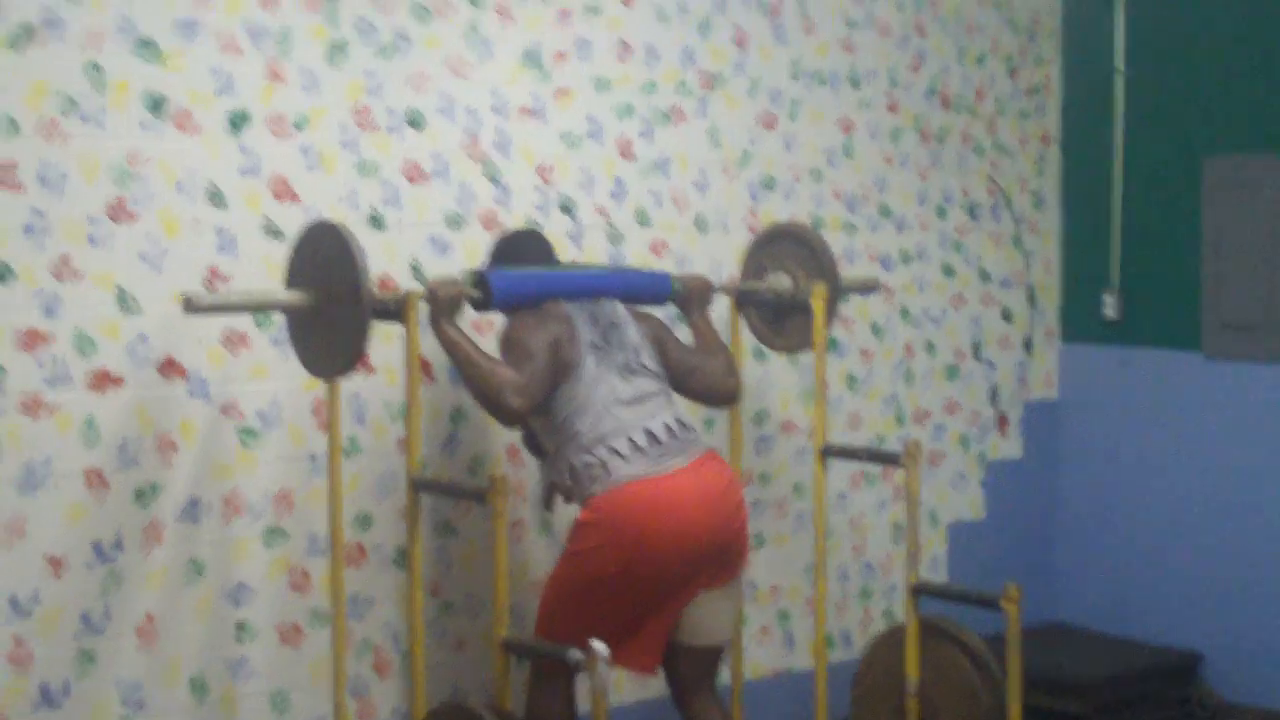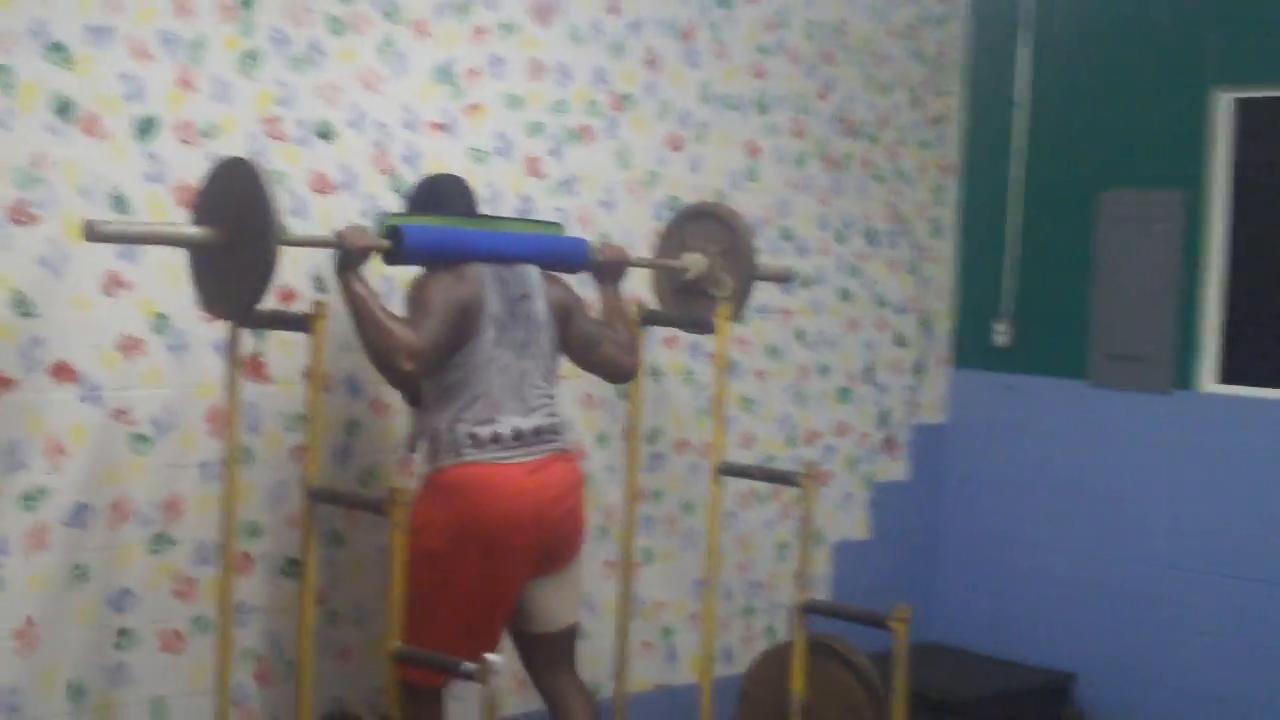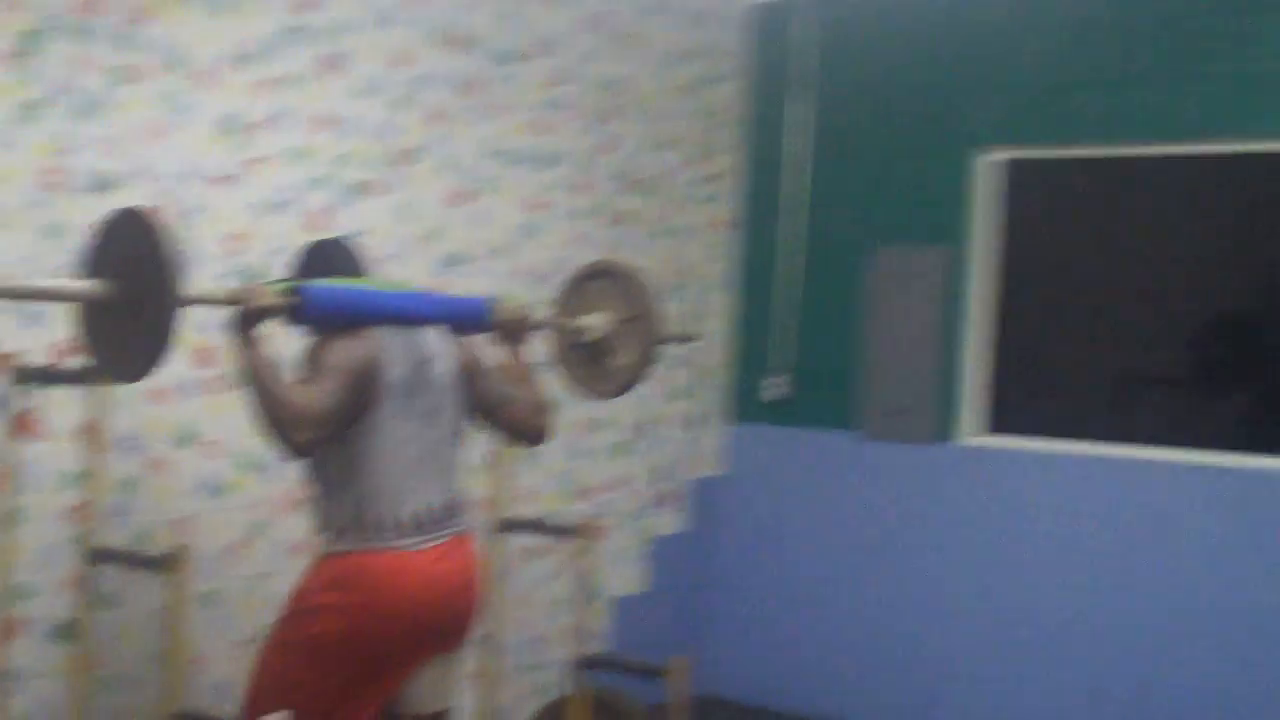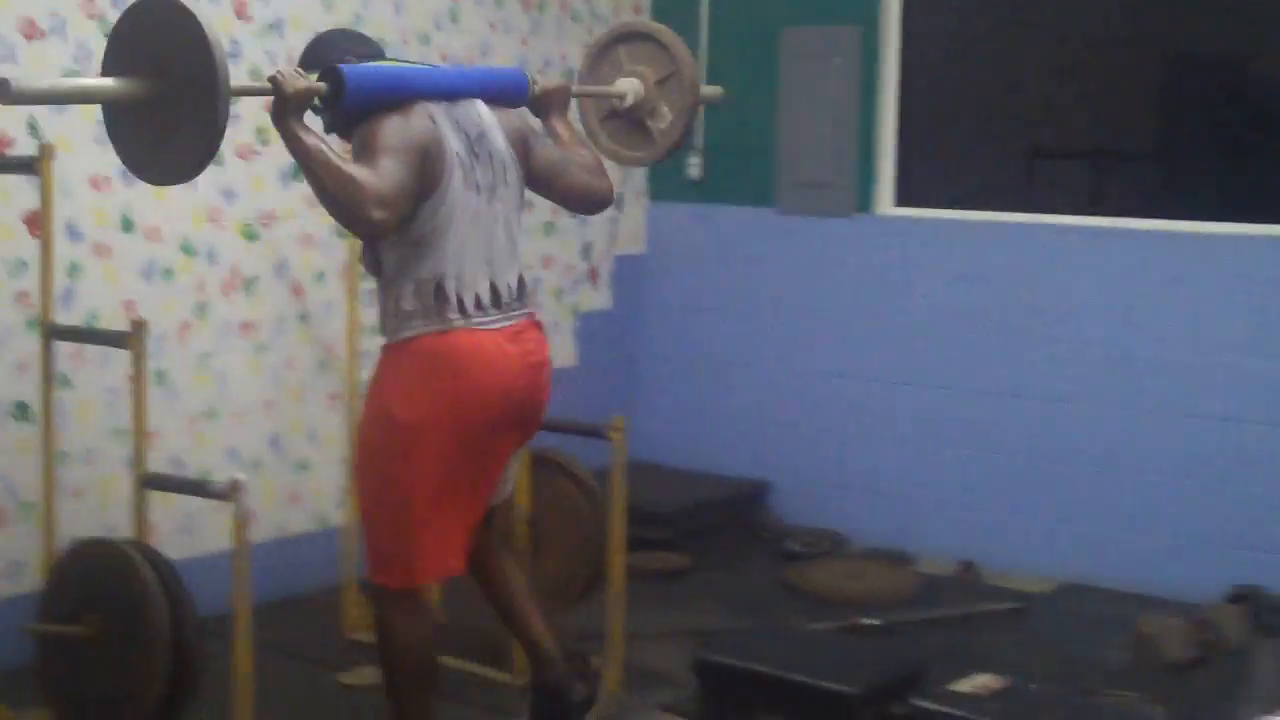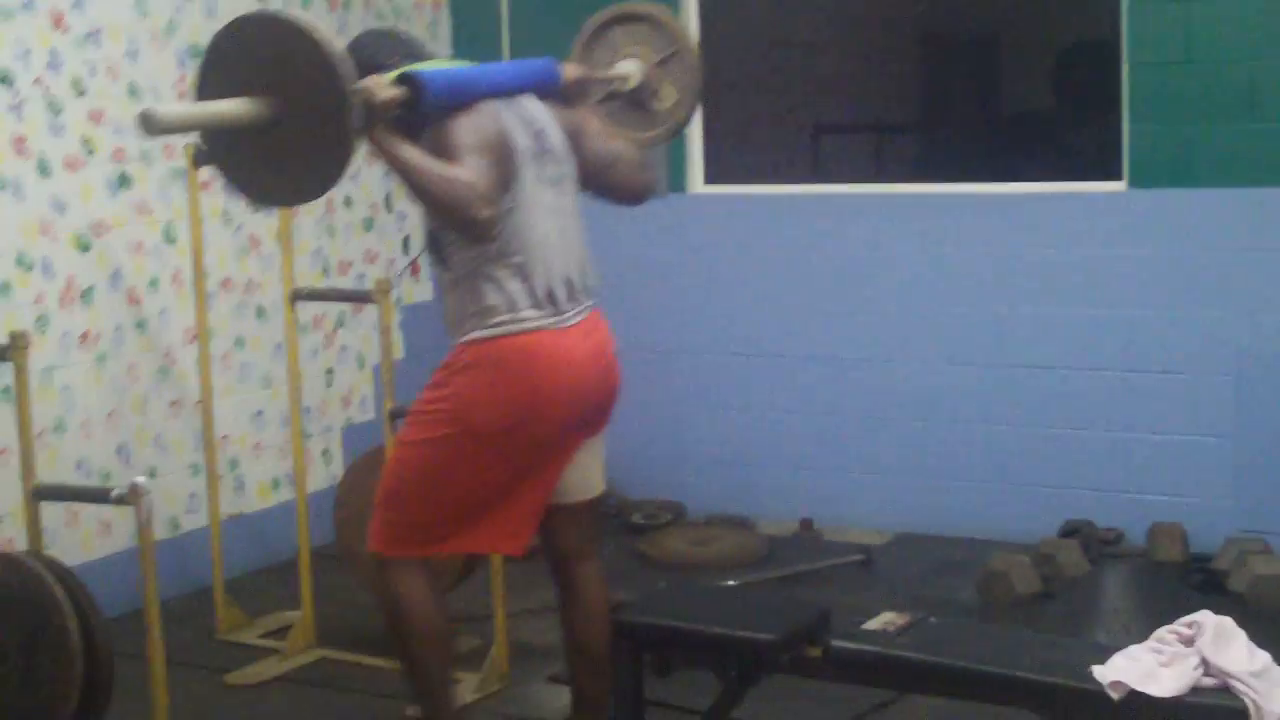
dt=0.7s
person 1, frame 1
left shoulder: (533, 328)
right shoulder: (632, 318)
left elbow: (515, 400)
right elbow: (724, 386)
left wrist: (446, 325)
right wrist: (696, 313)
left hip: (634, 512)
right hip: (715, 499)
left knee: (553, 660)
person 1, frame 2
left shoulder: (444, 284)
right shoulder: (547, 286)
left elbow: (408, 361)
right elbow: (623, 362)
left wrist: (352, 275)
right wrist: (609, 282)
left hip: (475, 492)
right hip: (555, 483)
right knee: (557, 670)
person 1, frame 3
left shoulder: (342, 347)
right shoulder: (448, 345)
left elbow: (301, 426)
right elbow: (532, 422)
left wrist: (247, 333)
right wrist: (512, 344)
left hip: (369, 575)
right hip: (451, 571)
person 1, frame 4
left shoulder: (394, 129)
right shoulder: (500, 119)
left elbow: (374, 210)
right elbow: (595, 190)
left wrist: (292, 124)
right wrist: (555, 115)
left hip: (441, 364)
right hip: (520, 352)
left knee: (398, 576)
right knee: (477, 533)
person 1, frame 5
left shoulder: (457, 126)
right shoulder: (538, 111)
left elbow: (473, 213)
right elbow: (636, 179)
left wrist: (381, 136)
right wrist: (579, 106)
left hip: (513, 364)
right hip: (587, 351)
left knee: (400, 550)
right knee: (575, 556)
